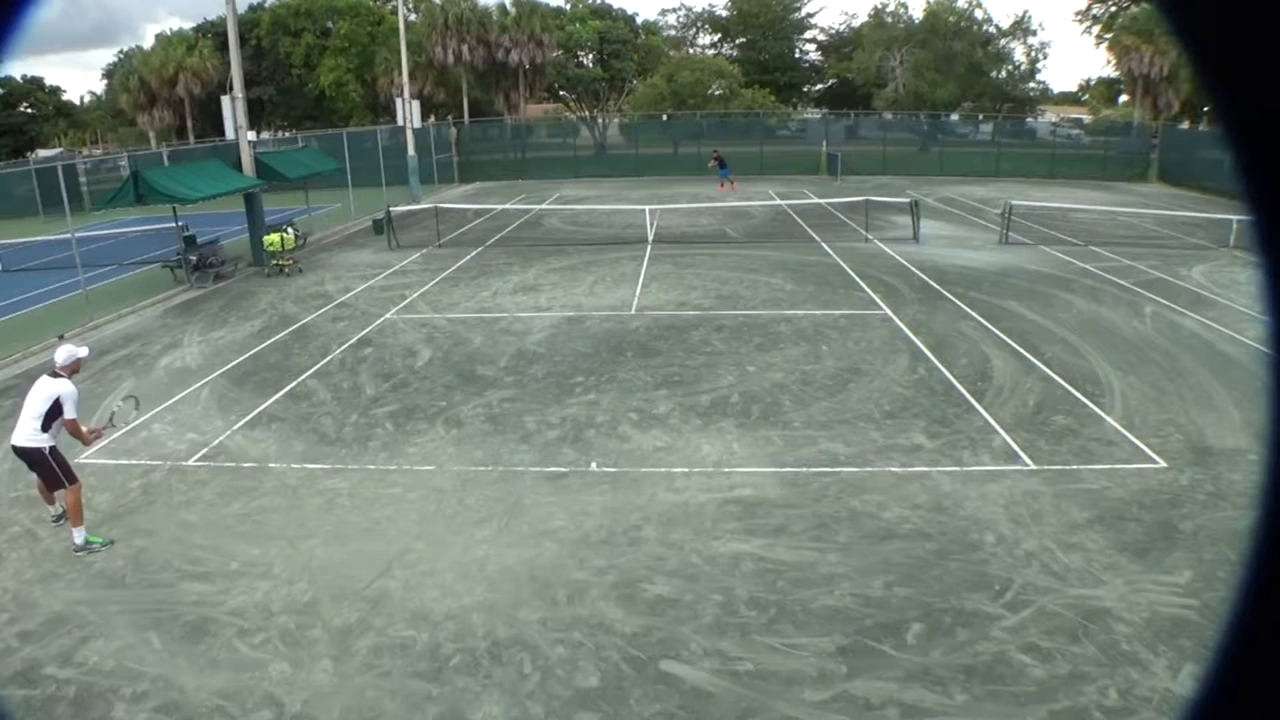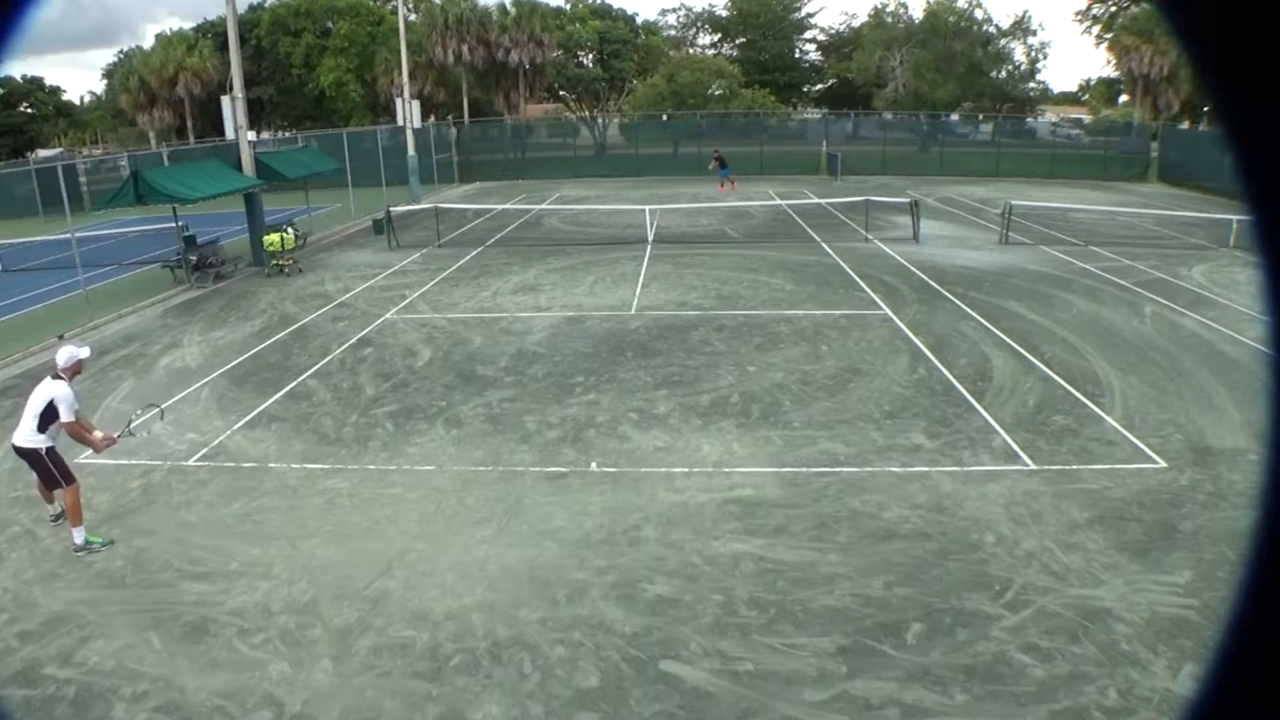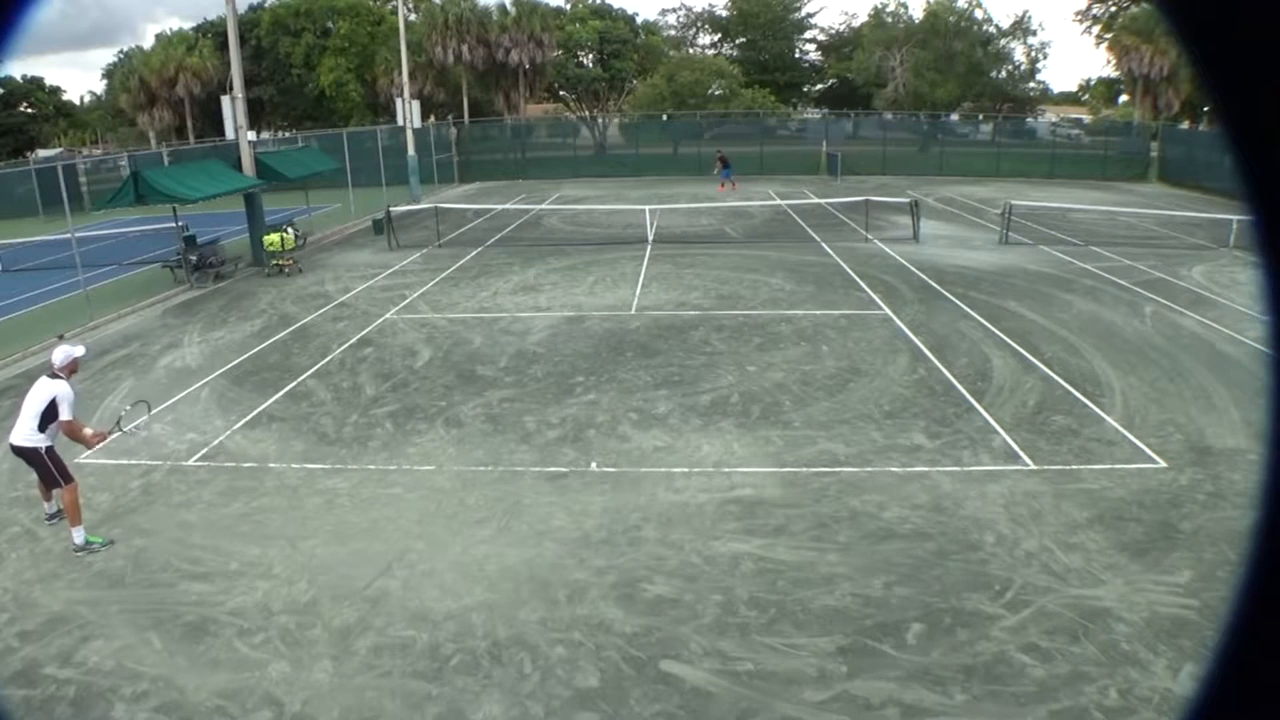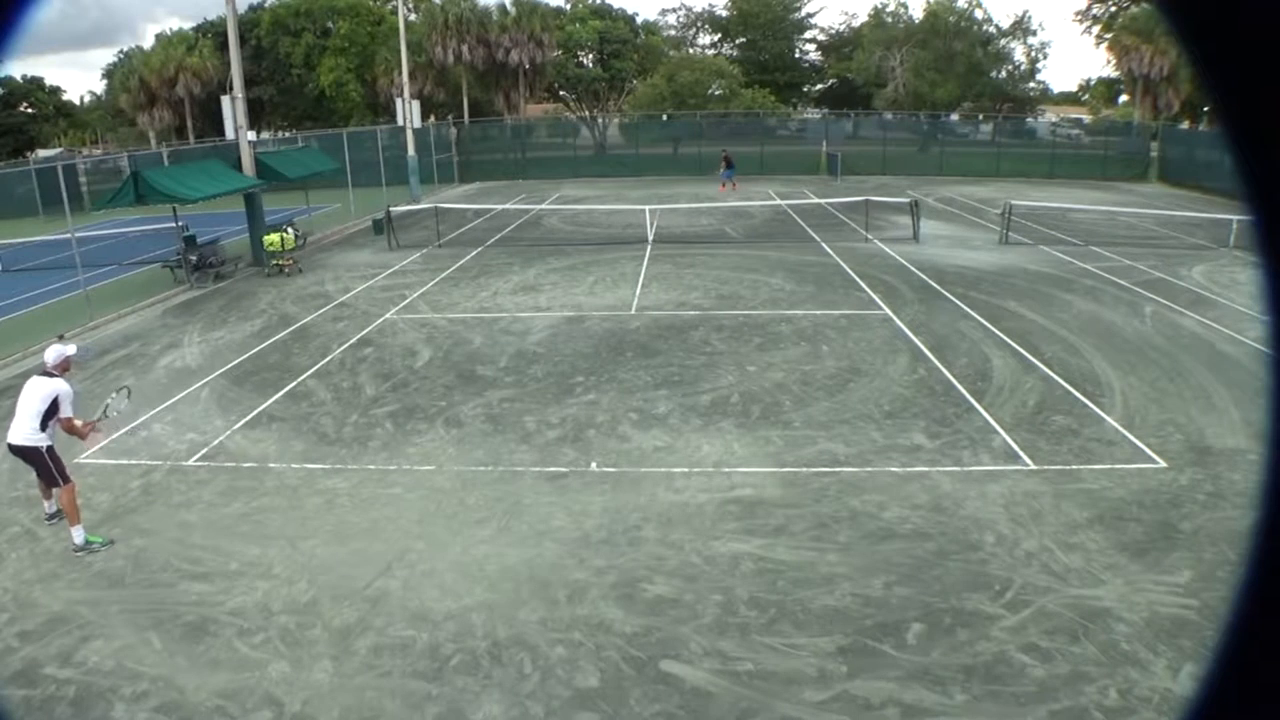
dt=0.3s
person 1, frame 1
left shoulder: (46, 380)
right shoulder: (67, 388)
right elbow: (70, 427)
left wrist: (84, 431)
right wrist: (85, 439)
left hip: (19, 441)
right hip: (37, 445)
left knee: (44, 476)
right knee: (73, 487)
left ankle: (57, 513)
right ankle: (81, 542)
person 1, frame 2
left shoulder: (54, 382)
right shoulder: (63, 391)
left elbow: (75, 416)
right elbow: (71, 430)
left wrist: (98, 435)
right wrist: (94, 445)
left hip: (22, 440)
right hip: (35, 445)
left knee: (45, 476)
right knee: (71, 487)
left ankle: (55, 513)
right ankle: (80, 541)
person 1, frame 3
left shoulder: (46, 381)
right shoulder: (63, 389)
left elbow: (66, 419)
right elbow: (67, 429)
left wrist: (88, 432)
right wrist: (88, 442)
left hip: (18, 440)
right hip: (34, 444)
left knee: (45, 473)
right knee: (69, 487)
left ankle: (51, 511)
right ankle: (80, 541)
person 1, frame 4
left shoulder: (35, 380)
right shoulder: (62, 387)
right elbow: (66, 426)
left wrist: (79, 424)
right wrist: (81, 433)
left hip: (15, 440)
right hip: (34, 443)
left knee: (45, 472)
right knee: (66, 486)
left ankle: (51, 511)
right ankle: (80, 541)
